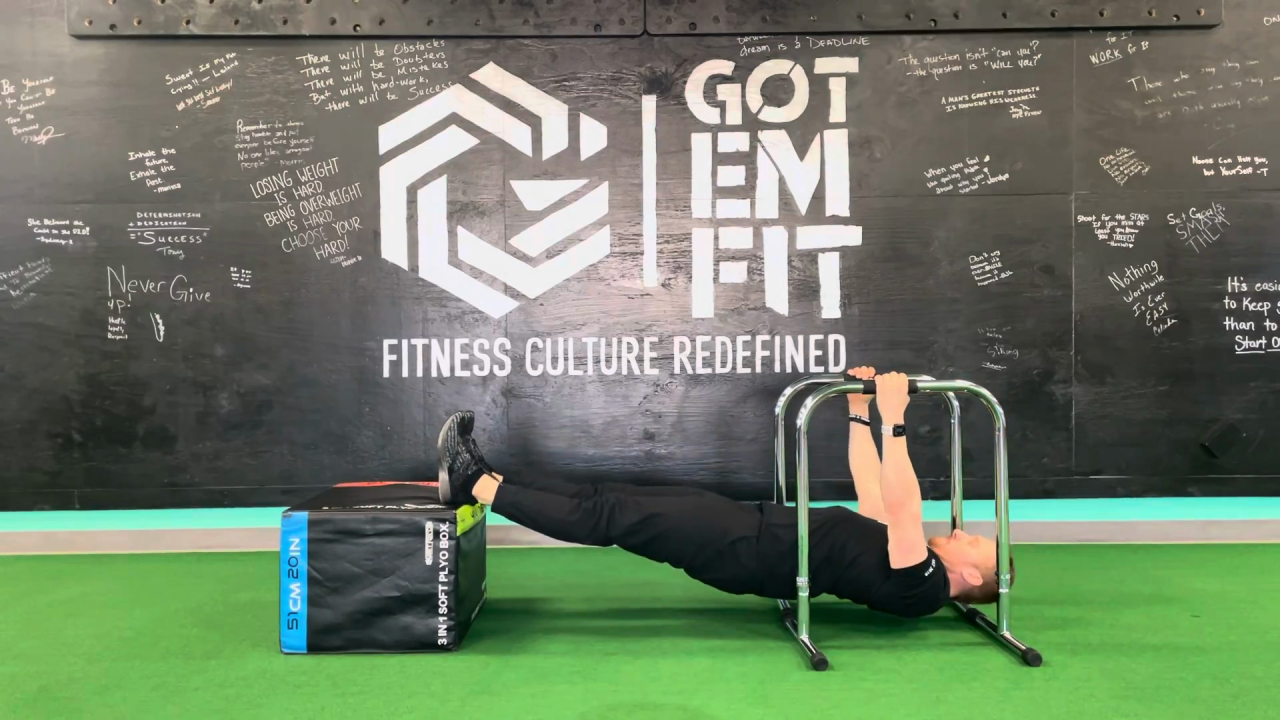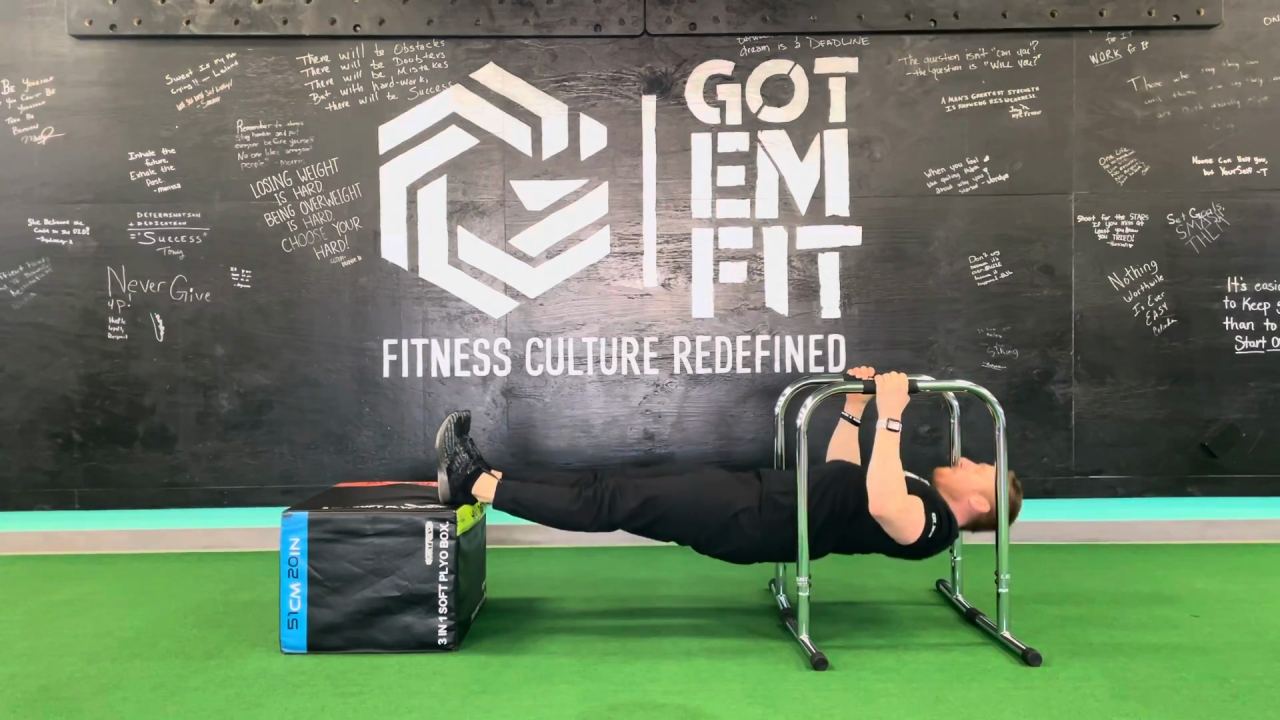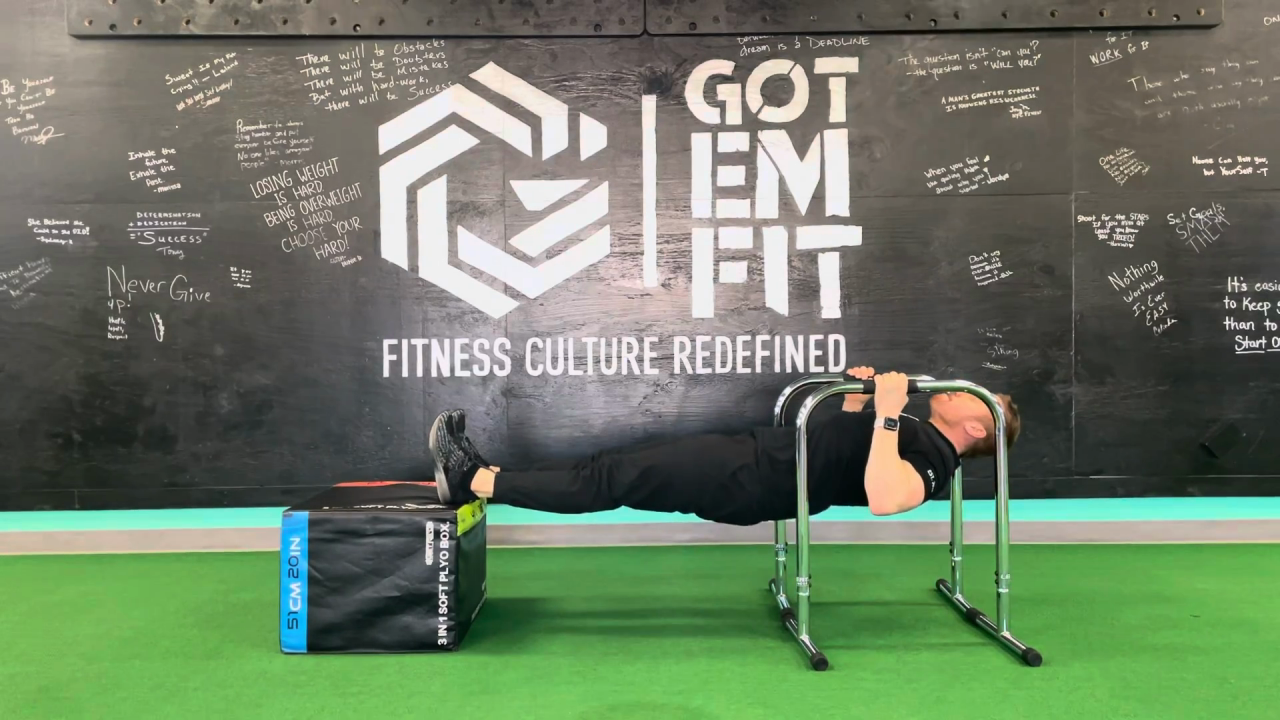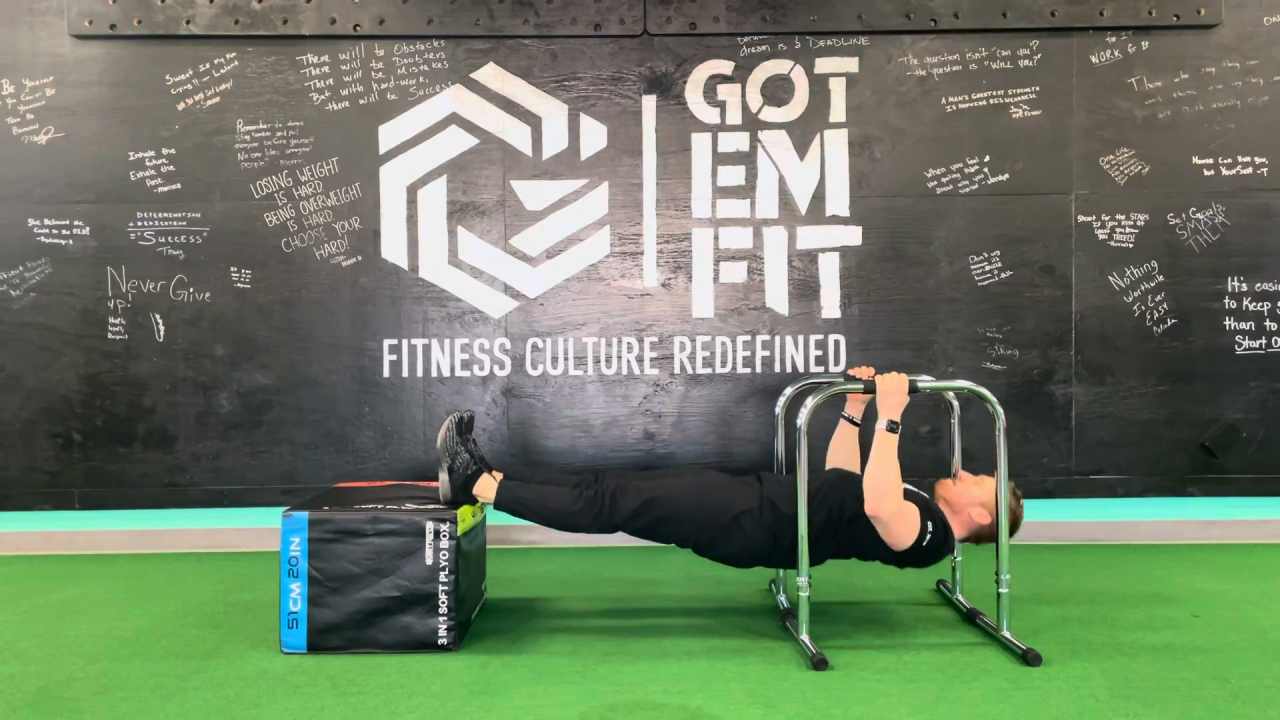
dt=0.7s
person 1, frame 1
left shoulder: (919, 586)
right shoulder: (908, 557)
left elbow: (904, 505)
right elbow: (873, 489)
left wrist: (894, 419)
right wrist: (860, 411)
left hip: (746, 551)
right hip: (750, 524)
left knee: (607, 519)
right knee: (610, 500)
left ankle: (476, 484)
right ankle: (483, 477)
person 1, frame 2
left shoulder: (928, 525)
right shoulder: (922, 499)
left elbow: (880, 503)
right elbow: (839, 472)
left wrist: (890, 418)
right wrist: (854, 407)
left hip: (749, 520)
right hip: (750, 493)
left knee: (606, 505)
right knee: (609, 486)
left ankle: (477, 484)
right ankle: (480, 475)
person 1, frame 3
left shoulder: (929, 464)
right shoulder: (917, 443)
left elbow: (882, 499)
left wrist: (887, 414)
right wrist: (857, 398)
left hip: (749, 481)
right hip: (748, 456)
left knee: (606, 483)
right knee: (608, 467)
left ankle: (474, 480)
right ankle: (479, 473)
person 1, frame 4
left shoulder: (924, 535)
right shoulder: (920, 506)
left elbow: (876, 504)
right elbow: (840, 477)
left wrist: (889, 417)
right wrist: (855, 407)
left hip: (750, 524)
right hip: (754, 494)
left knee: (608, 505)
right knee: (611, 486)
left ankle: (478, 484)
right ankle: (481, 478)
